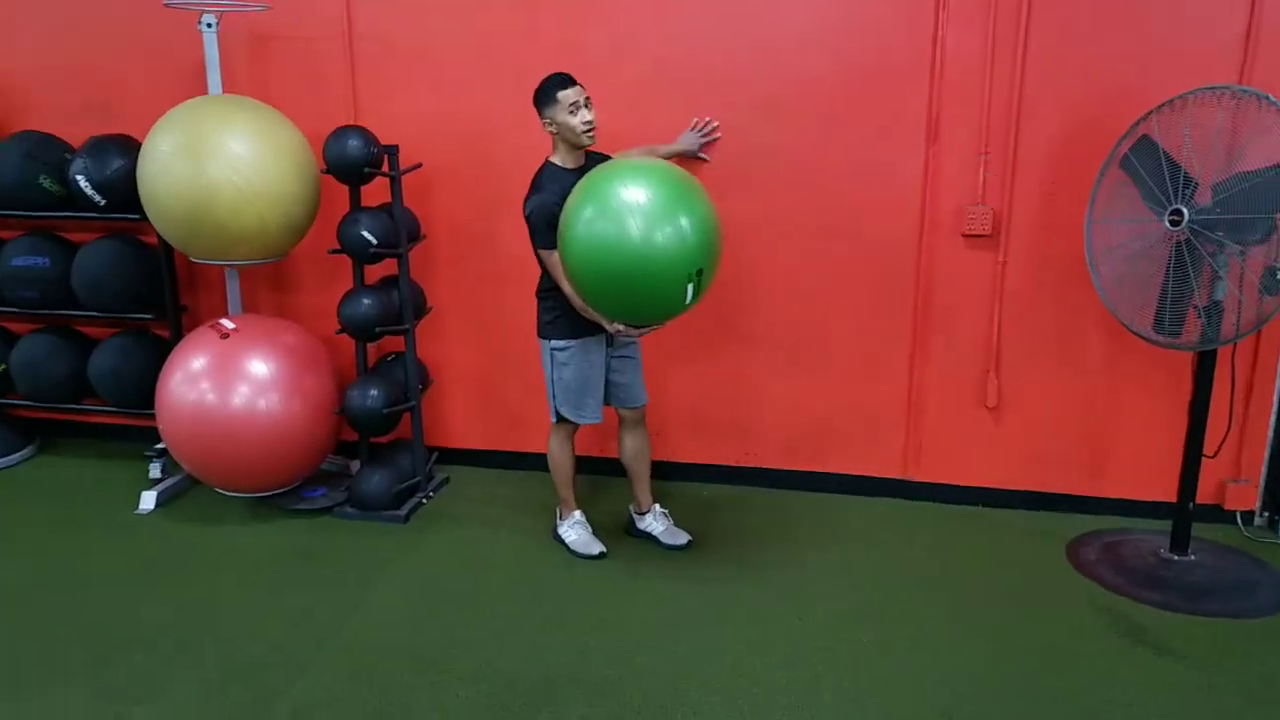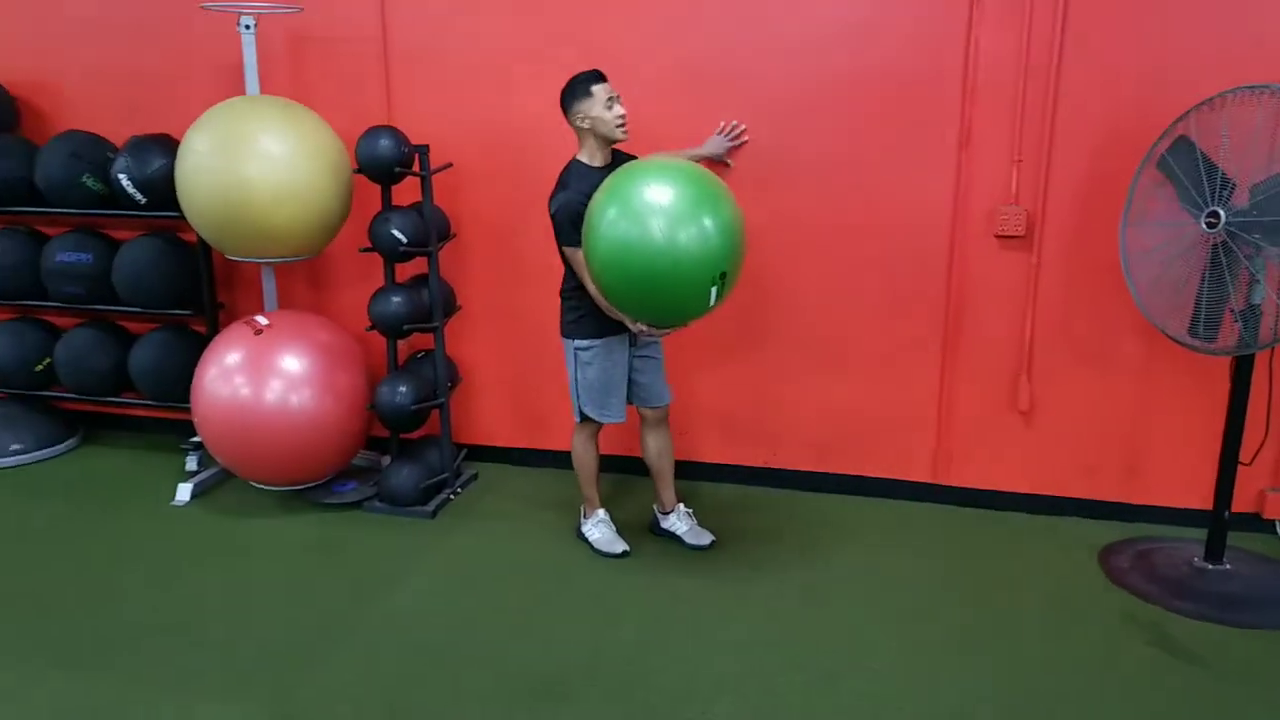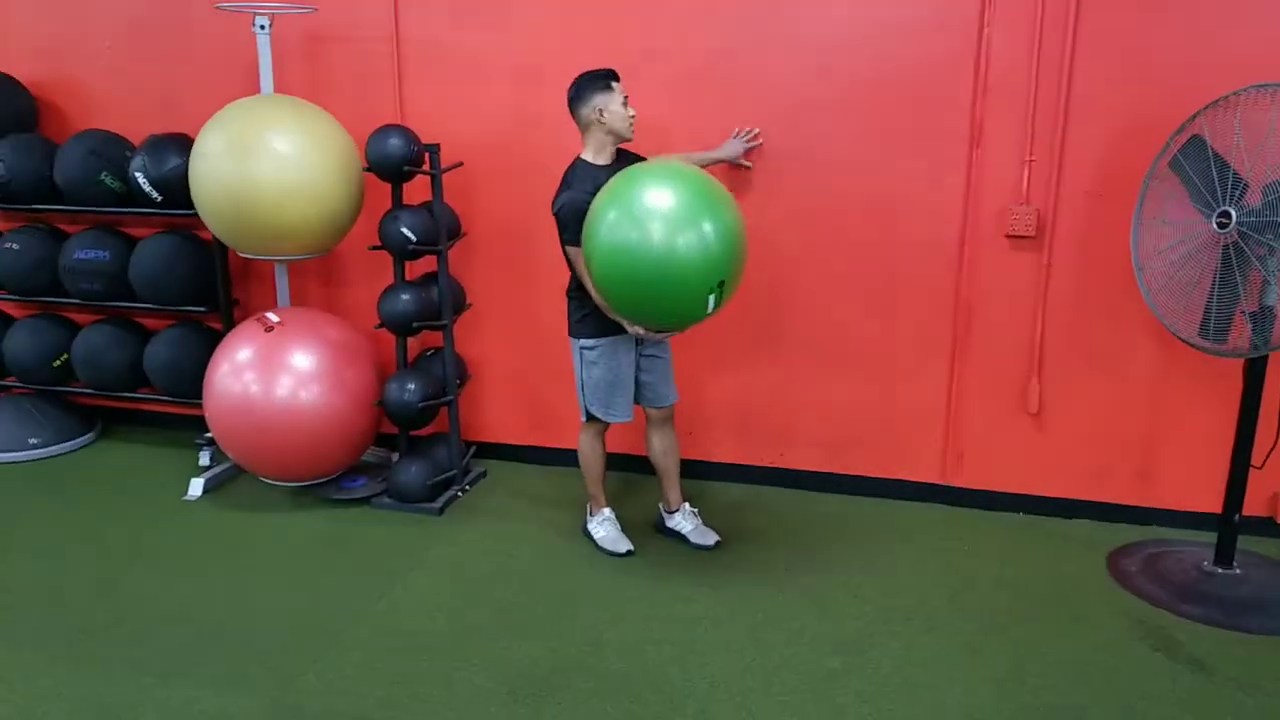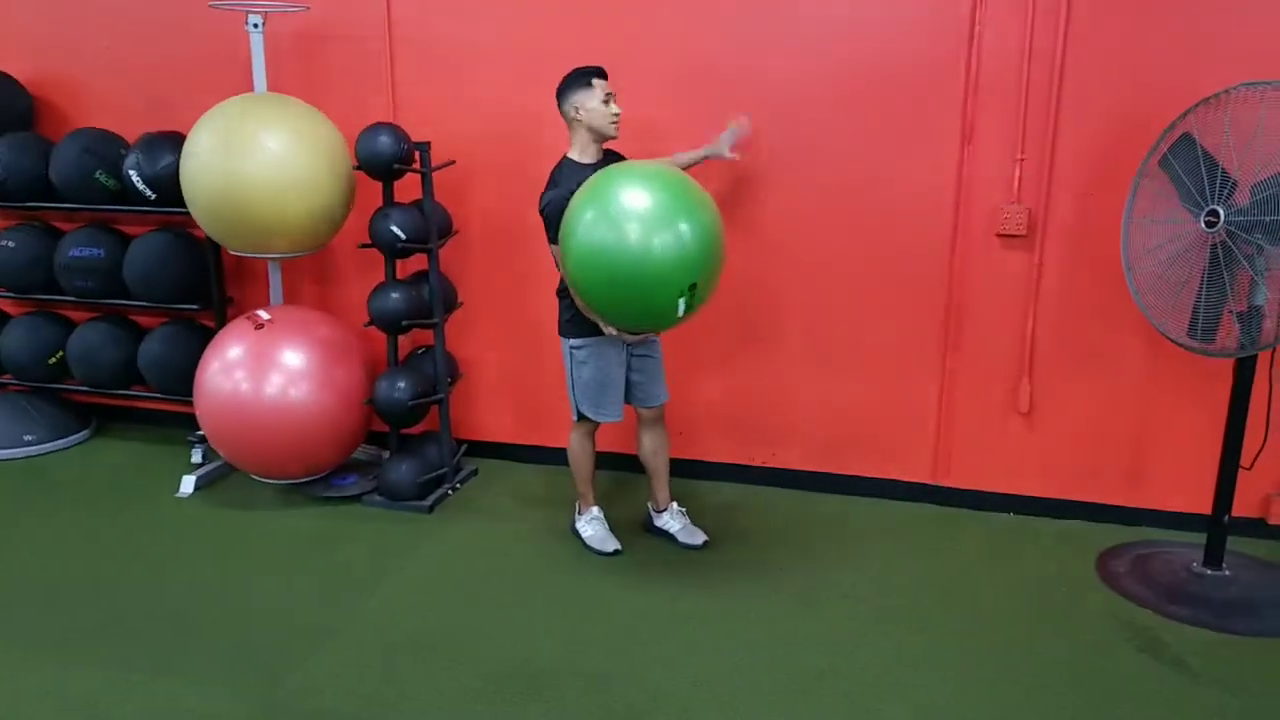
dt=0.2s
person 1, frame 1
left shoulder: (598, 164)
right shoulder: (544, 199)
left elbow: (627, 160)
right elbow: (565, 281)
left wrist: (677, 148)
right wrist: (607, 323)
left hip: (616, 316)
right hip: (570, 328)
left knee: (634, 414)
right knee: (567, 423)
left ankle: (645, 513)
right ankle: (569, 518)
person 1, frame 2
left shoulder: (623, 164)
right shoulder: (570, 197)
right elbow: (590, 280)
left wrist: (703, 152)
right wrist: (631, 322)
left hip: (639, 315)
right hip: (593, 328)
left knee: (656, 414)
right knee: (591, 422)
left ankle: (669, 512)
right ankle: (592, 516)
person 1, frame 3
left shoulder: (628, 163)
right shoulder: (574, 196)
right elbow: (590, 279)
left wrist: (720, 154)
right wrist: (628, 323)
right hip: (599, 327)
left knee: (661, 414)
right knee: (597, 421)
left ankle: (674, 511)
right ankle: (598, 515)
person 1, frame 4
left shoulder: (613, 163)
right shoulder: (561, 194)
right elbow: (571, 275)
left wrist: (709, 151)
right wrist: (603, 323)
right hip: (590, 326)
left knee: (653, 413)
right knee: (588, 421)
left ankle: (663, 511)
right ankle: (586, 513)
